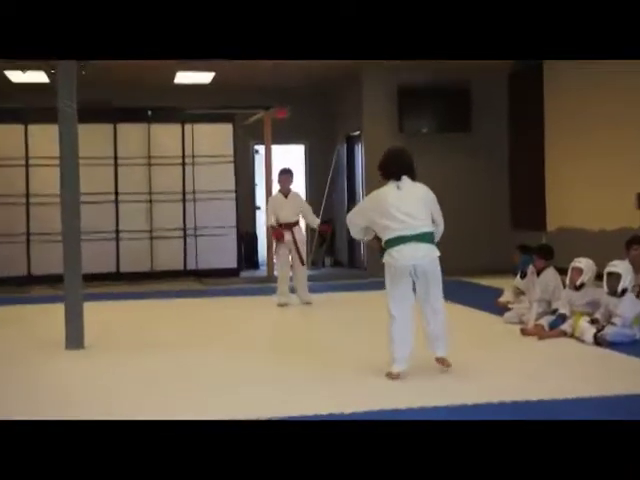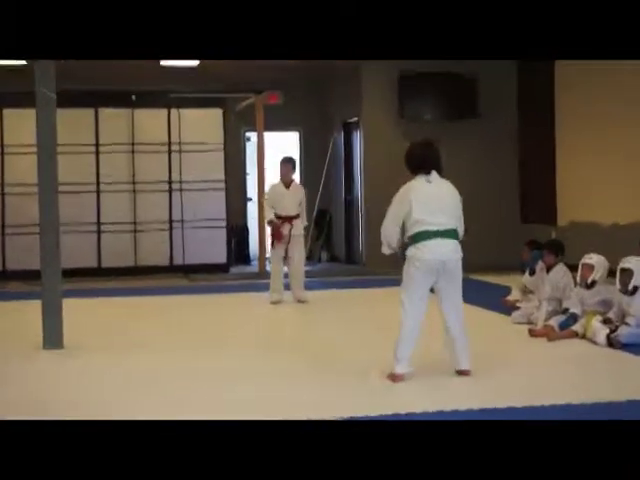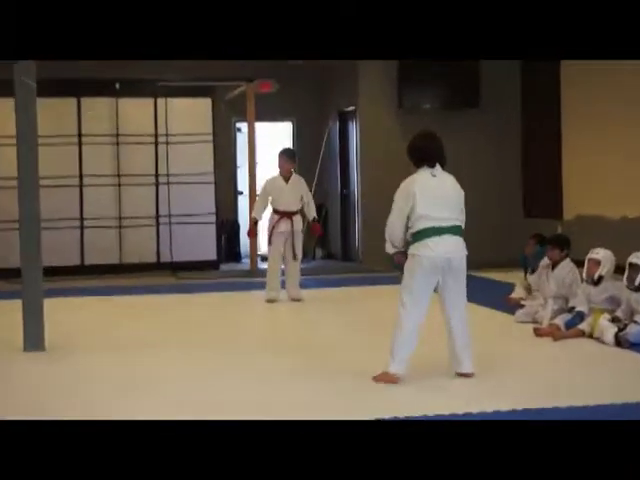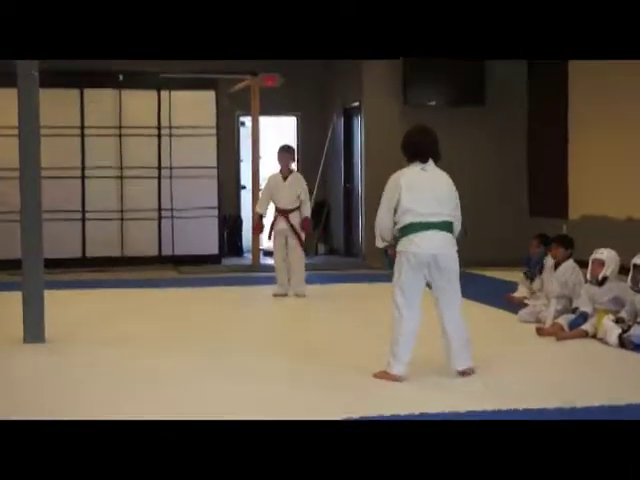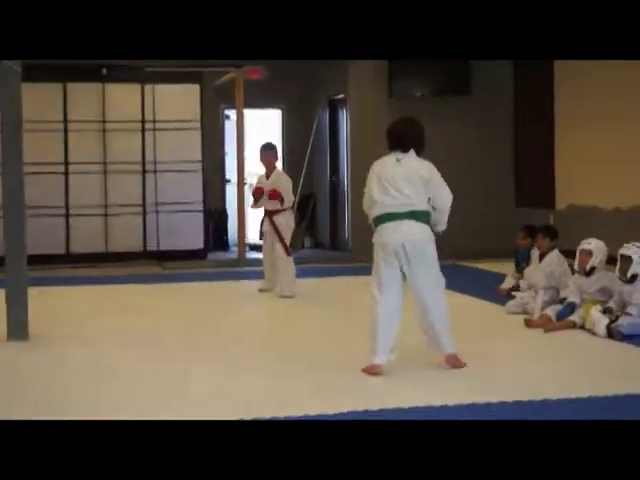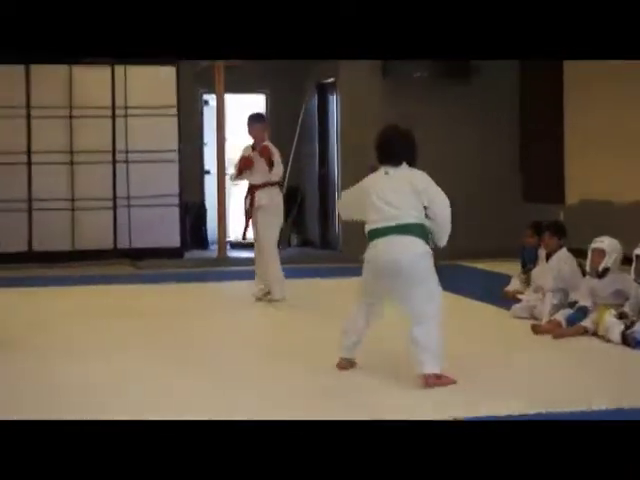
dt=0.3s
person 1, frame 1
left shoulder: (377, 197)
right shoulder: (423, 190)
left elbow: (353, 221)
right elbow: (439, 224)
left wrist: (374, 234)
left hip: (397, 256)
right hip: (426, 252)
left knee: (399, 311)
right knee: (434, 304)
left ankle: (398, 366)
right ankle: (440, 353)
person 1, frame 2
left shoulder: (408, 191)
right shoulder: (450, 189)
left elbow: (390, 227)
right elbow: (459, 225)
left wrist: (394, 250)
left hip: (421, 253)
right hip: (451, 250)
left knee: (411, 310)
right knee: (453, 309)
left ankle: (400, 368)
right ankle: (462, 363)
person 1, frame 3
left shoulder: (411, 184)
right shoulder: (453, 183)
left elbow: (396, 223)
right elbow: (460, 219)
left wrist: (396, 249)
left hip: (425, 250)
right hip: (455, 247)
left knee: (411, 309)
right knee: (456, 308)
left ankle: (395, 369)
right ankle: (464, 365)
person 1, frame 4
left shoulder: (399, 178)
right shoulder: (445, 179)
left elbow: (384, 218)
right elbow: (456, 218)
left wrist: (387, 242)
left hip: (412, 245)
right hip: (443, 244)
left knee: (406, 308)
right knee: (450, 305)
left ankle: (397, 367)
right ankle: (462, 362)
person 1, frame 5
left shoulder: (378, 167)
right shoulder: (425, 168)
left elbow: (368, 203)
right elbow: (443, 201)
right wrist: (435, 226)
left hip: (386, 234)
right hip: (417, 232)
left knee: (385, 297)
right knee: (431, 293)
left ankle: (378, 360)
right ankle: (449, 351)
person 1, frame 6
left shoulder: (368, 183)
right shoulder: (418, 178)
left elbow: (345, 207)
right elbow: (441, 212)
left wrist: (348, 194)
right wrist: (438, 239)
left hip: (379, 250)
right hip: (411, 248)
left knee: (367, 303)
right knee: (428, 308)
left ankle: (347, 355)
right ankle: (430, 369)
person 2, frame 1
left shoulder: (297, 197)
right shoulder: (273, 199)
left elbow: (307, 213)
right elbow: (271, 216)
left wrist: (320, 226)
right wrist: (274, 229)
left hip: (296, 234)
right hip: (281, 235)
left knee: (300, 266)
right knee: (282, 267)
left ankle: (304, 296)
right ankle: (283, 297)
person 2, frame 2
left shoulder: (299, 189)
right shoulder: (273, 189)
right elbow: (268, 208)
left wrist: (303, 226)
right wrist: (273, 225)
left hip: (296, 228)
right hip: (279, 227)
left knee: (297, 262)
right knee: (277, 262)
left ankle: (299, 293)
right ankle: (276, 294)
person 2, frame 3
left shoulder: (300, 182)
right shoulder: (271, 182)
left elbow: (308, 202)
right elbow: (261, 201)
left wrist: (314, 221)
right wrist: (254, 223)
left hip: (295, 223)
right hip: (277, 222)
left knee: (294, 259)
right knee: (274, 258)
left ankle: (294, 292)
right ankle: (272, 292)
person 2, frame 4
left shoulder: (299, 179)
right shoulder: (272, 179)
left elbow: (306, 200)
right elbow: (264, 199)
left wrist: (306, 219)
right wrist: (258, 219)
left hip: (295, 220)
right hip: (279, 220)
left knee: (296, 254)
right knee: (279, 256)
left ankle: (298, 288)
right ankle: (282, 287)
person 2, frame 5
left shoulder: (283, 178)
right shoulder: (261, 179)
left elbow: (290, 199)
right elbow: (256, 204)
left wrist: (281, 198)
right wrist: (256, 198)
left hip: (283, 219)
right hip: (269, 220)
left knee: (282, 254)
right knee: (268, 253)
left ankle: (287, 289)
right ankle: (269, 283)
person 2, frame 6
left shoulder: (270, 150)
right shoulder: (247, 151)
left elbow: (276, 175)
right elbow: (235, 176)
left wrist: (269, 160)
right wrist: (241, 169)
left hip: (269, 198)
right hip: (254, 198)
left knee: (268, 244)
right knee: (260, 246)
left ankle: (276, 290)
right ankle: (265, 286)
